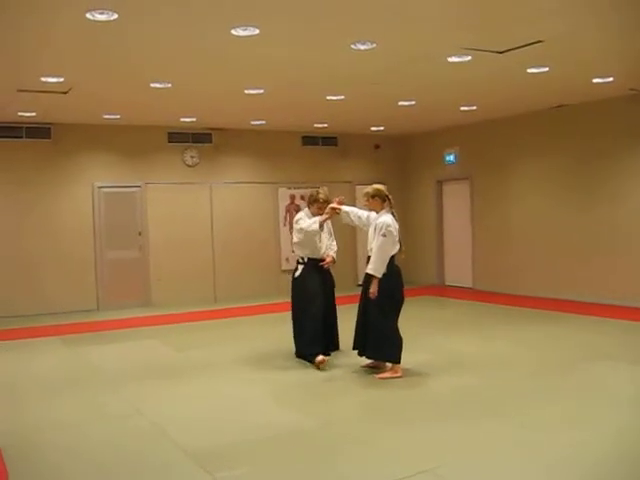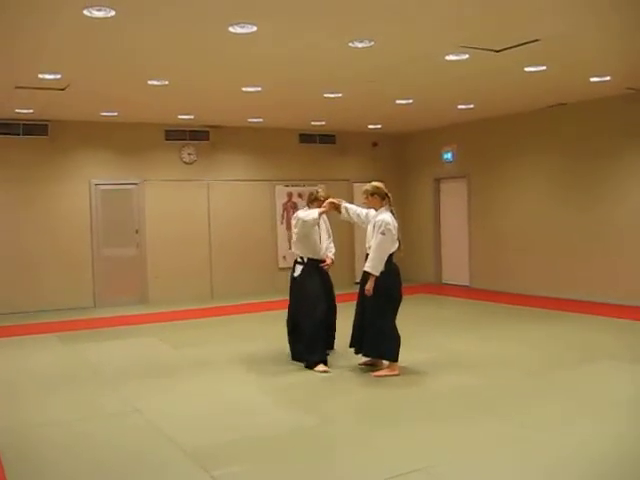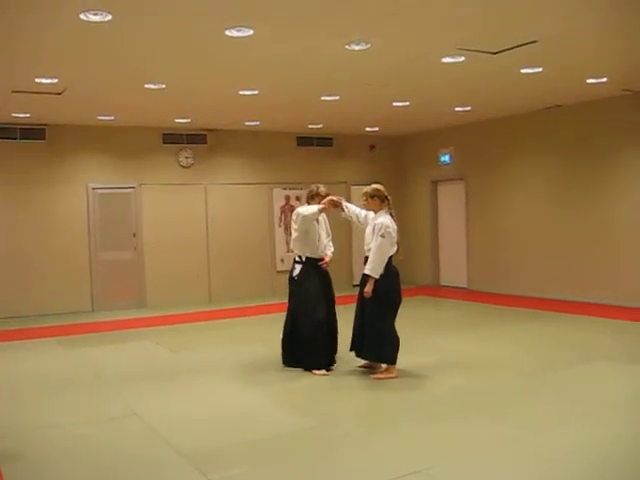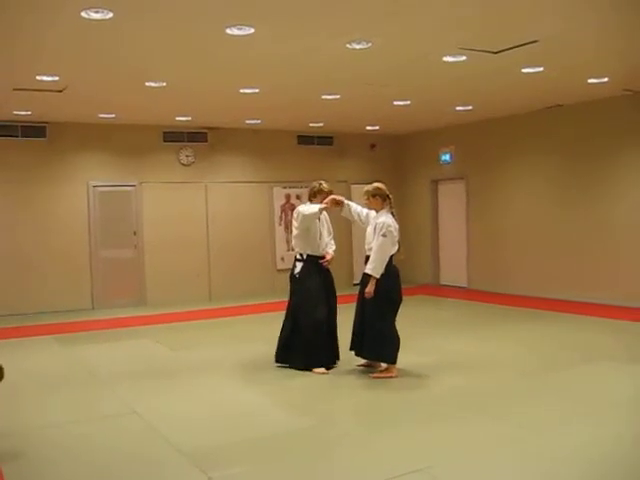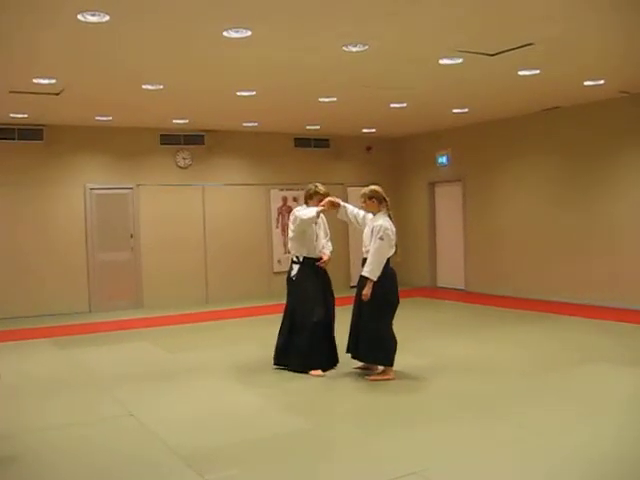
dt=0.2s
person 1, frame 1
left shoulder: (385, 222)
right shoulder: (376, 218)
left elbow: (381, 254)
right elbow: (358, 216)
left wrist: (374, 282)
right wrist: (340, 209)
left hip: (386, 276)
right hip: (379, 274)
left knee: (385, 320)
right knee: (372, 317)
left ankle: (395, 367)
right ankle: (380, 360)
person 1, frame 2
left shoulder: (384, 220)
right shoulder: (375, 215)
left elbow: (379, 252)
right elbow: (357, 214)
left wrist: (371, 280)
right wrist: (339, 205)
left hip: (384, 274)
right hip: (377, 271)
left knee: (383, 318)
right knee: (370, 315)
left ankle: (392, 365)
right ankle: (377, 358)
person 1, frame 3
left shoulder: (383, 223)
right shoulder: (374, 217)
left elbow: (378, 255)
right elbow: (356, 214)
left wrist: (370, 282)
right wrist: (340, 203)
left hip: (383, 277)
right hip: (376, 274)
left knee: (382, 321)
right knee: (369, 318)
left ankle: (390, 368)
right ankle: (375, 360)
person 1, frame 4
left shoulder: (385, 222)
right shoulder: (375, 217)
left elbow: (380, 254)
right elbow: (357, 212)
left wrist: (372, 282)
right wrist: (341, 202)
left hip: (383, 276)
right hip: (376, 272)
left knee: (383, 320)
right knee: (369, 317)
left ankle: (390, 367)
right ankle: (375, 360)
person 1, frame 5
left shoulder: (382, 225)
right shoulder: (372, 219)
left elbow: (377, 257)
right elbow: (354, 214)
left wrist: (369, 284)
right wrist: (338, 204)
left hip: (381, 279)
right hip: (373, 275)
left knee: (380, 323)
right knee: (366, 319)
left ankle: (387, 370)
right ankle: (372, 362)
person 2, frame 1
left shoulder: (324, 219)
right shoulder: (301, 218)
left elbow: (331, 240)
right elbow: (308, 230)
left wrist: (331, 256)
right wrist: (324, 218)
left hip: (323, 267)
right hip: (306, 269)
left knee: (327, 308)
right knee: (312, 309)
left ankle: (324, 345)
right ankle: (314, 352)
person 2, frame 2
left shoulder: (323, 219)
right shoulder: (300, 216)
left elbow: (328, 241)
right elbow: (306, 220)
left wrist: (330, 257)
right wrist: (321, 211)
left hip: (320, 268)
right hip: (304, 269)
left knee: (327, 309)
right knee: (312, 312)
left ankle: (321, 345)
right ankle: (315, 359)
person 2, frame 3
left shoulder: (322, 217)
right shoulder: (300, 214)
left elbow: (327, 240)
right elbow: (305, 214)
left wrist: (328, 255)
right wrist: (322, 207)
left hip: (319, 268)
right hip: (303, 270)
left knee: (327, 312)
right knee: (312, 315)
left ankle: (325, 354)
right ankle: (315, 362)
person 2, frame 4
left shoulder: (323, 215)
right shoulder: (302, 212)
left elbow: (329, 239)
right elbow: (306, 213)
left wrist: (330, 253)
right wrist: (324, 206)
left hip: (321, 266)
right hip: (305, 267)
left knee: (327, 312)
right knee: (311, 314)
left ankle: (325, 355)
right ankle: (313, 360)
person 2, frame 5
left shoulder: (320, 217)
right shoulder: (298, 214)
left elbow: (326, 240)
right elbow: (304, 218)
left wrist: (327, 254)
right wrist: (321, 209)
left hip: (318, 268)
right hip: (301, 269)
left knee: (325, 313)
right knee: (308, 316)
left ankle: (324, 357)
right ankle: (309, 362)
